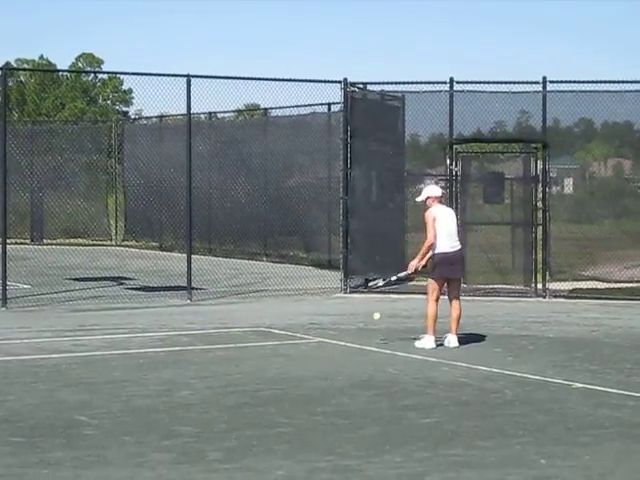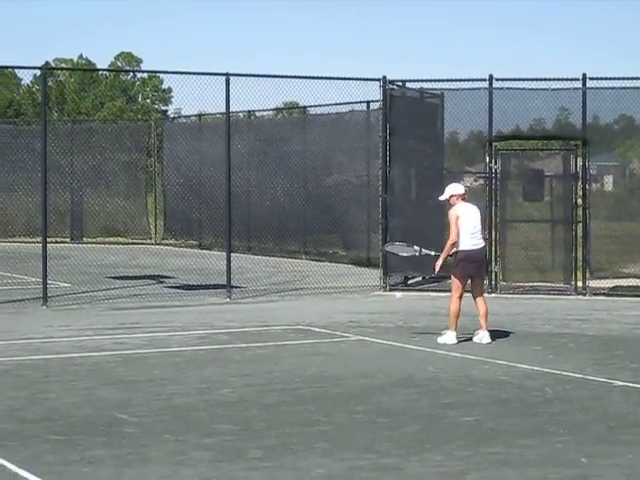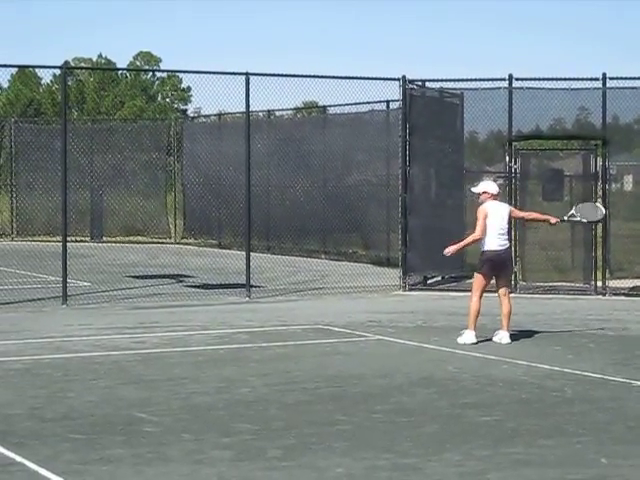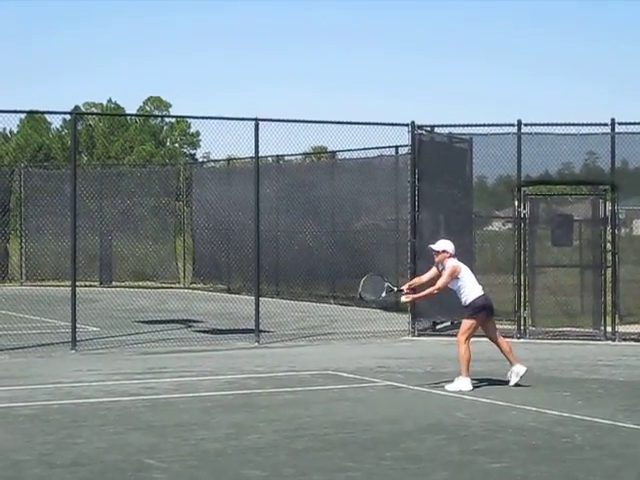
dt=1s
person 1, frame 1
left shoulder: (430, 212)
right shoulder: (450, 211)
left elbow: (431, 240)
left wrist: (417, 259)
right wrist: (426, 258)
left hip: (442, 258)
right hip: (457, 255)
left knee: (432, 299)
right knee: (454, 298)
left ankle: (429, 338)
right ankle: (452, 336)
person 1, frame 2
left shoulder: (454, 211)
right shoulder: (475, 209)
left elbow: (453, 239)
left wrist: (441, 258)
right wrist: (455, 250)
left hip: (465, 255)
right hip: (481, 252)
left knee: (456, 295)
right knee: (478, 294)
left ankle: (451, 333)
right ankle: (484, 332)
person 1, frame 3
left shoulder: (483, 208)
right shoulder: (506, 207)
left elbow: (478, 235)
right elbow: (527, 215)
left wrist: (457, 247)
right wrist: (549, 218)
left hip: (489, 255)
right hip: (505, 253)
left knee: (476, 294)
right knee: (504, 294)
left ankle: (470, 333)
right ankle: (504, 333)
person 1, frame 4
left shoulder: (452, 266)
right shoulder: (440, 266)
left elbow: (436, 289)
right elbow: (423, 278)
left wrist: (413, 297)
right wrist: (408, 285)
left hip: (477, 303)
right hip: (480, 303)
left knee: (462, 339)
right knee: (495, 337)
left ankle: (464, 380)
right ankle: (516, 367)
